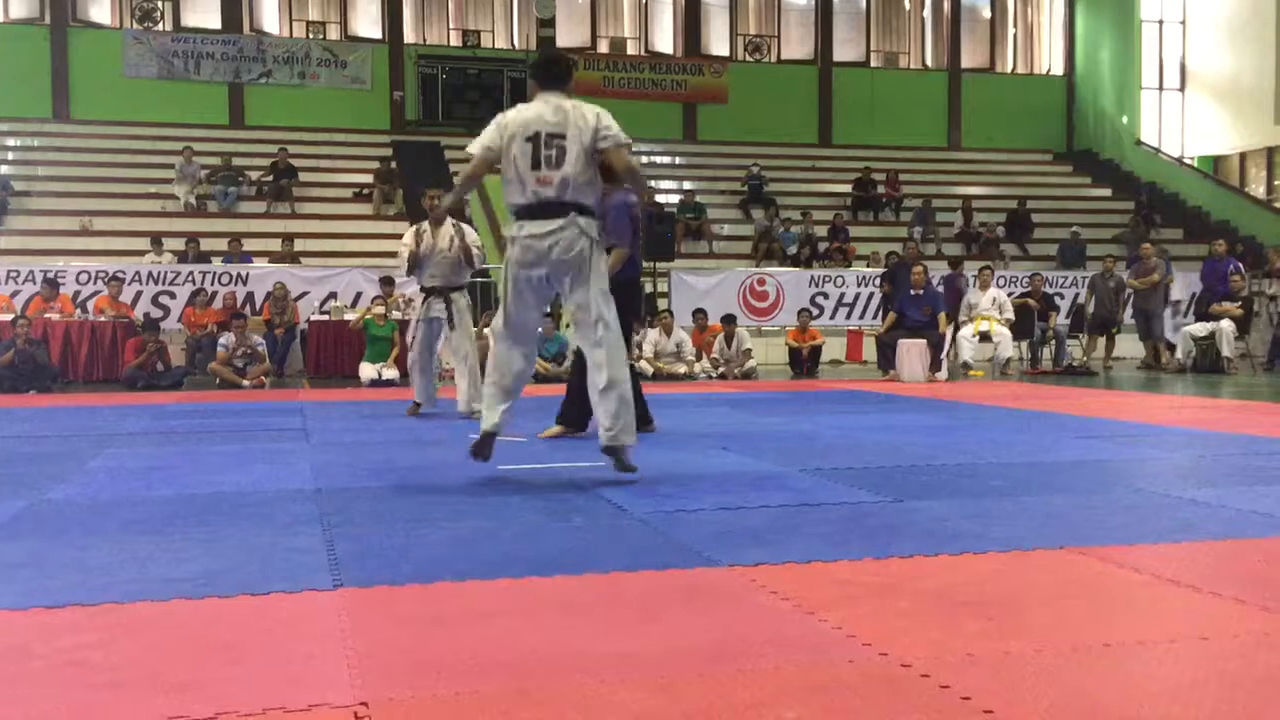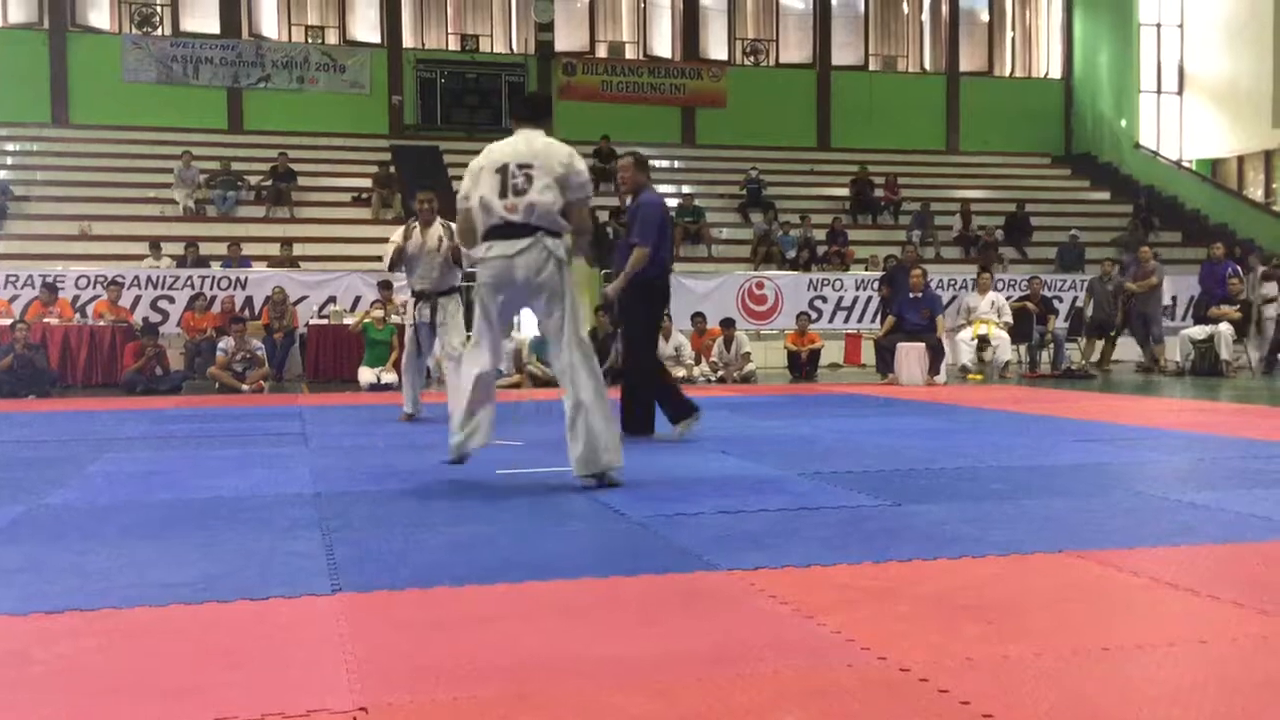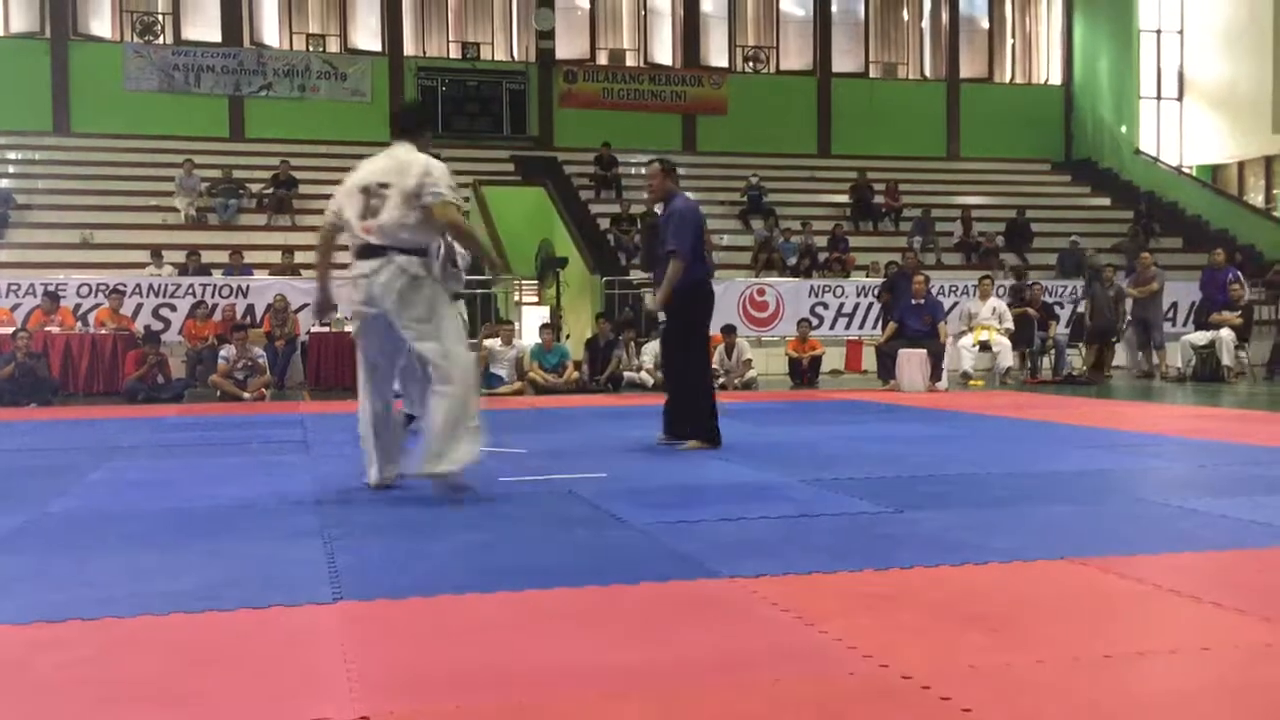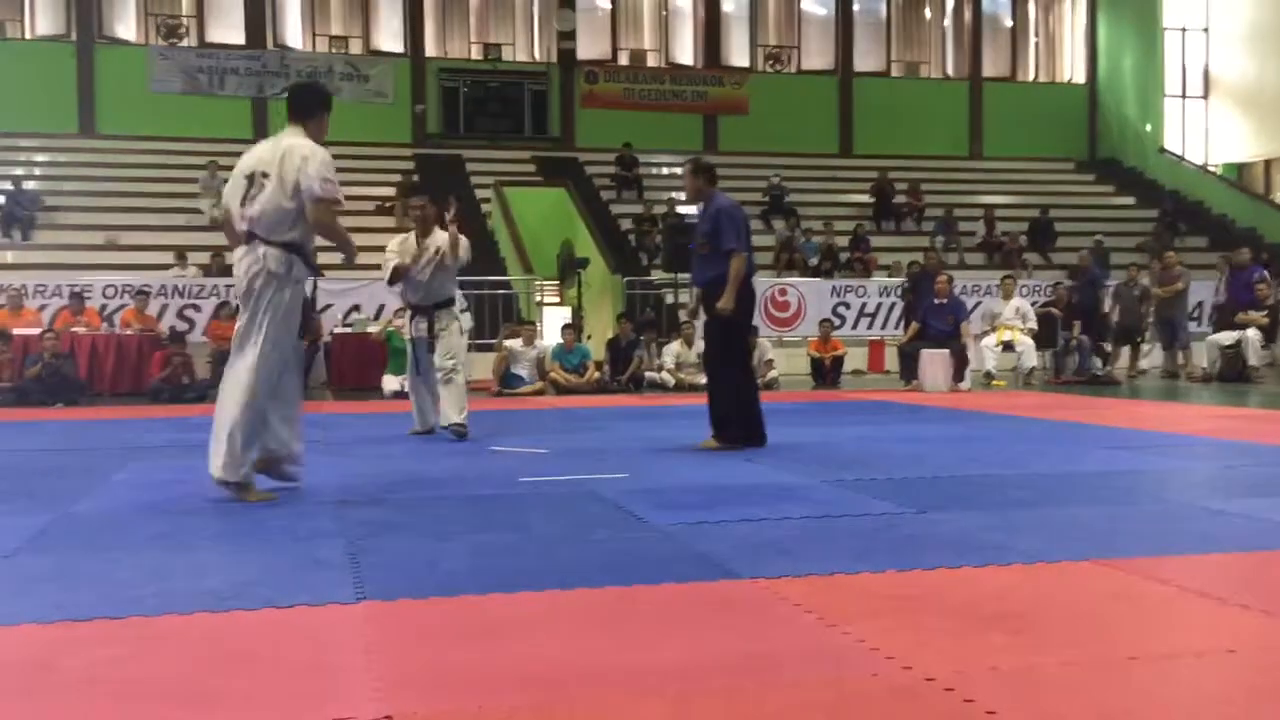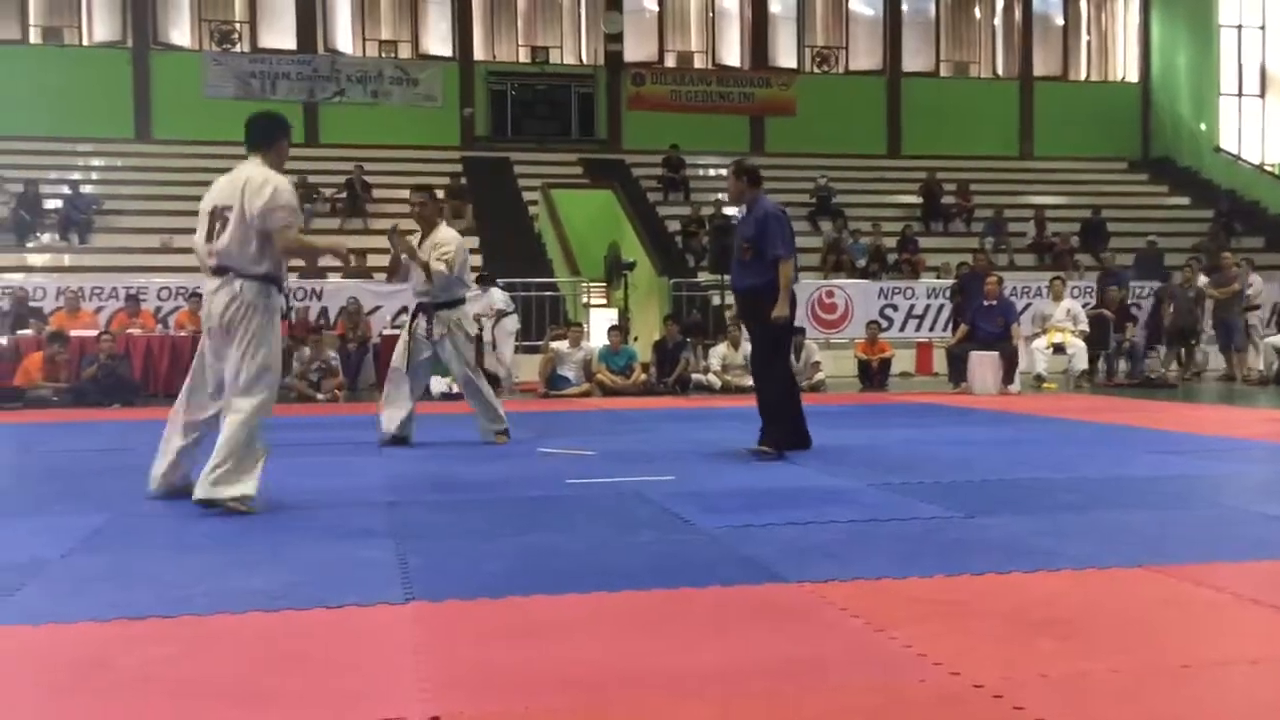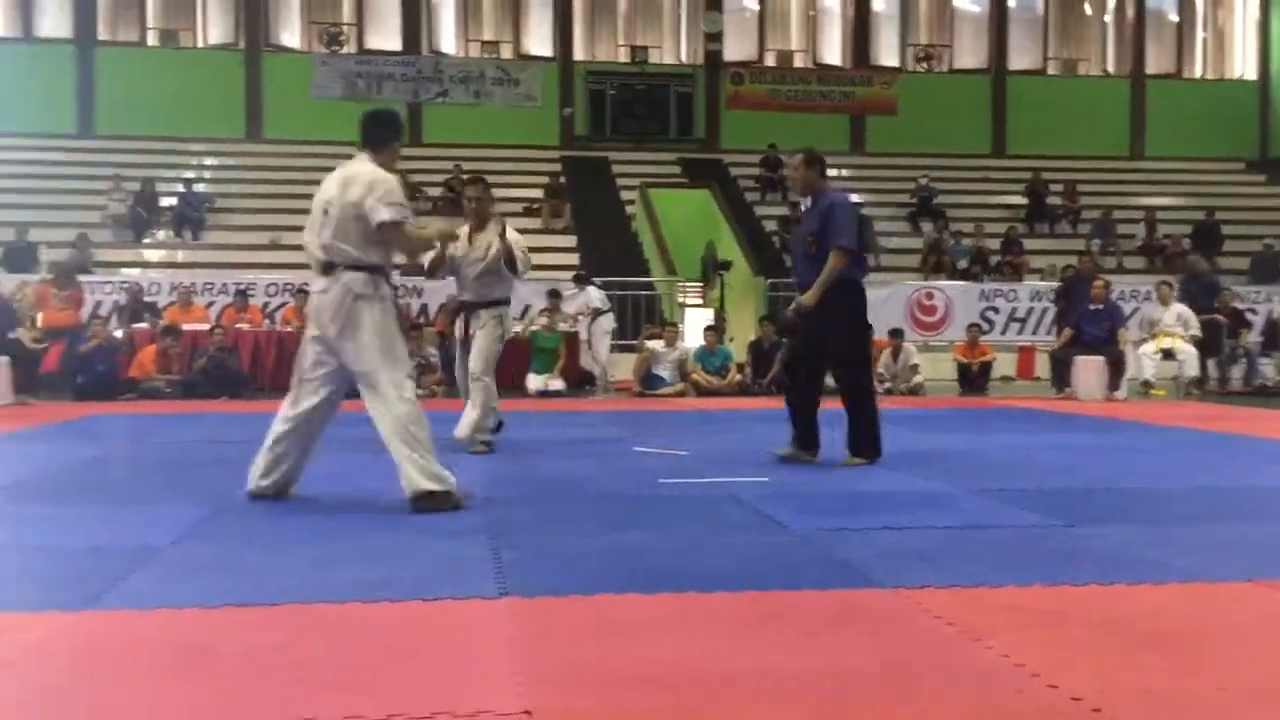
dt=0.4s
person 1, frame 1
left shoulder: (509, 120)
right shoulder: (592, 116)
left elbow: (476, 170)
right elbow: (624, 166)
left wrist: (448, 203)
right wrist: (639, 185)
left hip: (527, 236)
right hip: (575, 234)
left knee: (512, 336)
right knee: (600, 334)
left ankle: (493, 423)
right ankle: (614, 434)
person 1, frame 2
left shoulder: (486, 155)
right shoulder: (563, 153)
left elbow: (465, 226)
right elbow: (581, 221)
right wrist: (578, 246)
left hip: (495, 258)
right hip: (544, 256)
left knee: (482, 354)
right knee: (573, 360)
left ankle: (464, 439)
right ankle: (594, 462)
person 1, frame 3
left shoulder: (361, 171)
right shoulder: (428, 167)
left elbow: (328, 235)
right elbow: (448, 220)
left wrist: (323, 290)
right wrist: (484, 251)
left hip: (365, 278)
right hip: (406, 275)
left knee: (375, 381)
right knee: (455, 367)
left ankle: (382, 469)
right ankle: (446, 459)
person 1, frame 4
left shoulder: (255, 152)
right shoulder: (313, 156)
left elbow: (228, 217)
right elbow: (321, 218)
right wrist: (347, 244)
left hip: (252, 261)
right hip: (279, 269)
left knee: (267, 362)
right knee: (259, 367)
left ankle: (276, 449)
right ankle: (235, 469)
person 1, frame 5
left shoulder: (218, 187)
right shoulder: (273, 186)
left elbow: (204, 248)
right elbow: (287, 244)
right wrist: (330, 247)
left hip: (217, 294)
right hip: (251, 298)
left knee: (202, 394)
right knee: (251, 397)
left ankle: (171, 476)
right ankle: (220, 485)
person 1, frame 6
left shoulder: (330, 183)
right shoulder: (381, 182)
left elbow: (314, 243)
right elbow: (398, 241)
right wrist: (436, 234)
left hip: (326, 291)
right hip: (362, 294)
left knee: (309, 391)
right knee: (392, 388)
left ankle: (267, 478)
right ankle: (427, 485)
person 2, frame 1
left shoulder: (617, 205)
right shoulder: (623, 202)
left elbow: (621, 249)
left hip: (616, 291)
right hip: (622, 289)
left knee: (588, 356)
left ankle: (571, 421)
right ankle: (639, 419)
person 2, frame 2
left shoulder: (648, 203)
right shoulder: (643, 202)
left elbow: (644, 249)
left wrist: (619, 283)
right wrist: (623, 283)
left hip: (645, 288)
right hip: (641, 288)
left knee: (641, 355)
right knee: (634, 356)
left ankle: (684, 411)
right ankle: (635, 422)
person 2, frame 3
left shoulder: (682, 210)
right shoulder: (673, 209)
left elbow: (680, 259)
left wrist: (661, 296)
right wrist: (661, 294)
left hip: (691, 297)
right hip: (683, 296)
left knee: (692, 366)
right knee: (675, 363)
left ankle: (707, 434)
right ankle: (680, 427)
person 2, frame 4
left shoulder: (724, 209)
right shoulder: (710, 210)
left elbow: (739, 255)
left wrist: (729, 297)
right wrist: (698, 299)
left hip: (730, 297)
right hip: (718, 296)
left knee: (721, 363)
right knee: (735, 365)
left ankle: (728, 433)
right ankle: (749, 433)
person 2, frame 5
left shoulder: (769, 214)
right shoulder: (748, 216)
left elbow: (785, 260)
left wrist: (784, 303)
right wrist: (740, 305)
left hip: (771, 303)
right hip: (755, 303)
left knee: (768, 369)
right knee: (774, 369)
left ankle: (774, 439)
right ankle: (796, 435)
person 2, frame 6
left shoulder: (837, 205)
right shoulder: (810, 211)
left elbow: (840, 254)
left wrist: (815, 293)
right wrist: (800, 300)
left hip: (841, 300)
right hip: (814, 304)
left knee: (853, 376)
right knee: (796, 369)
left ankle: (865, 448)
right ankle: (804, 442)
person 3, frame 1
left shoulder: (462, 230)
right shoulder: (415, 232)
left elbow: (476, 262)
right elbow: (407, 268)
left wrist: (462, 242)
right wrist: (416, 246)
left hip: (455, 299)
right hip: (428, 300)
left knee: (464, 352)
right knee: (418, 353)
left ankle: (473, 405)
right ankle: (421, 399)
person 3, frame 2
left shoulder: (451, 230)
right shoulder: (404, 232)
left elbow: (461, 264)
right elbow: (391, 266)
left wrist: (451, 241)
right wrist: (404, 242)
left hip: (446, 302)
right hip: (418, 304)
left knee: (454, 353)
right knee: (413, 359)
right ankle: (411, 407)
person 3, frame 3
left shoulder: (452, 237)
right shoulder: (413, 239)
left elbow: (458, 265)
right elbow: (397, 267)
left wrist: (445, 239)
left hip: (448, 310)
right hip: (422, 311)
left knee: (456, 367)
right knee: (412, 364)
left ankle: (468, 420)
right ankle: (412, 411)
person 3, frame 4
left shoulder: (449, 239)
right shoulder: (400, 243)
left elbow: (458, 260)
right elbow: (390, 276)
left wrist: (452, 226)
right wrist: (407, 264)
left hip: (444, 315)
right hip: (417, 317)
left knee: (449, 366)
right knee: (419, 375)
left ankle: (456, 422)
right ankle: (426, 422)
person 3, frame 5
left shoulder: (449, 238)
right shoulder: (415, 241)
left elbow: (441, 276)
left wrist: (415, 255)
right wrist: (397, 250)
left hip: (451, 316)
right hip: (423, 316)
left knee: (467, 373)
right knee: (399, 370)
left ankle: (497, 426)
right ankle: (397, 430)
person 3, frame 6
left shoulder: (507, 235)
right shoulder: (458, 237)
left elbow: (519, 270)
right elbow: (432, 270)
left wrist: (502, 238)
right wrist: (444, 248)
left hip: (492, 314)
right hip: (467, 314)
left knee: (480, 372)
right knee: (466, 375)
left ankle: (480, 435)
right ankle: (489, 421)
